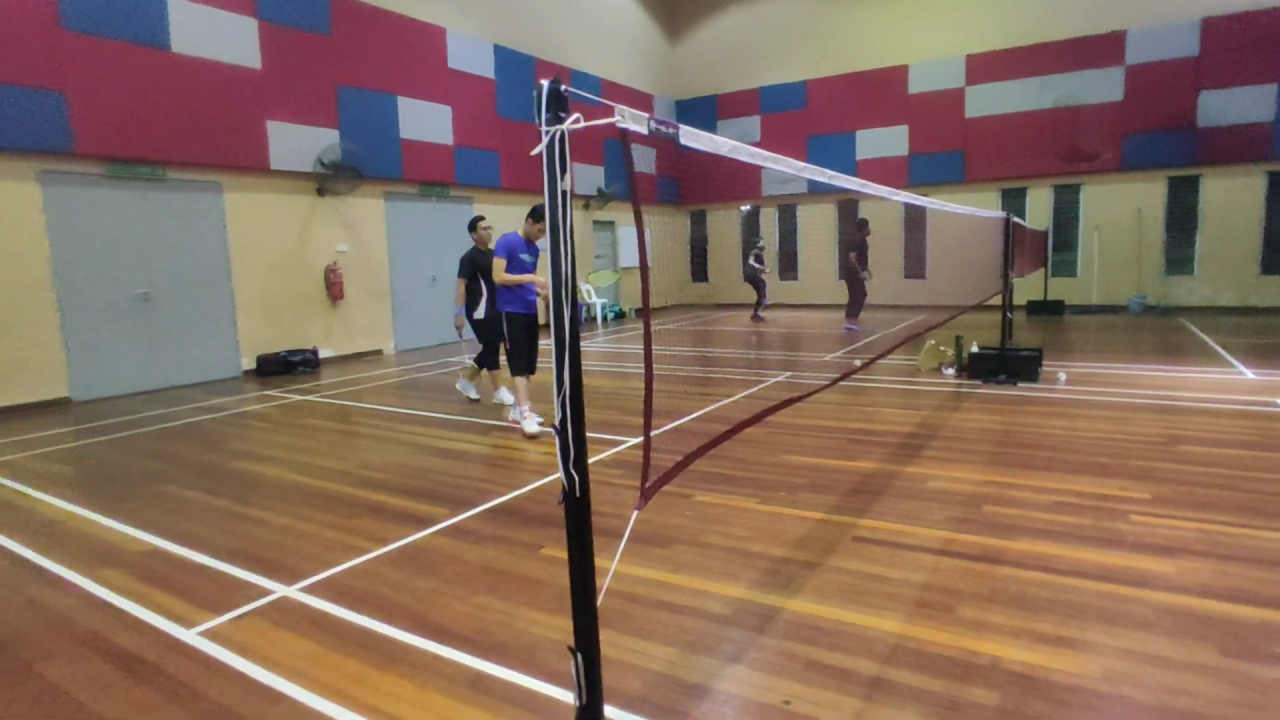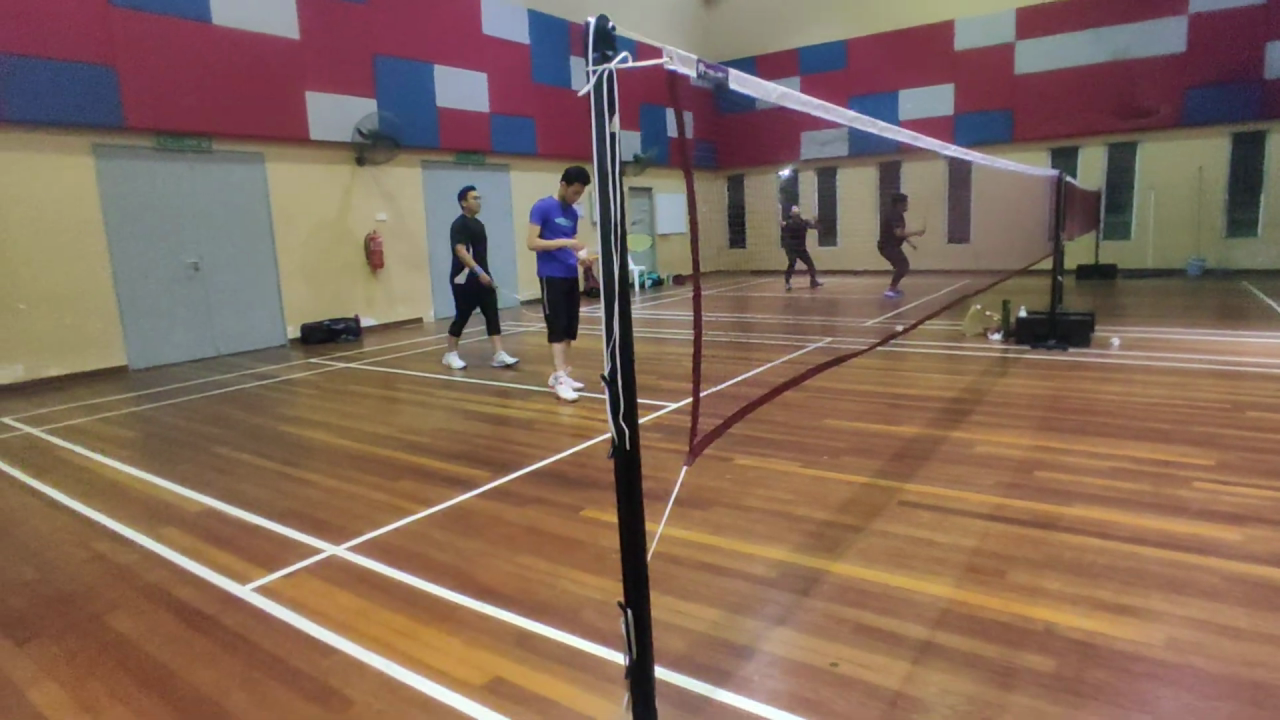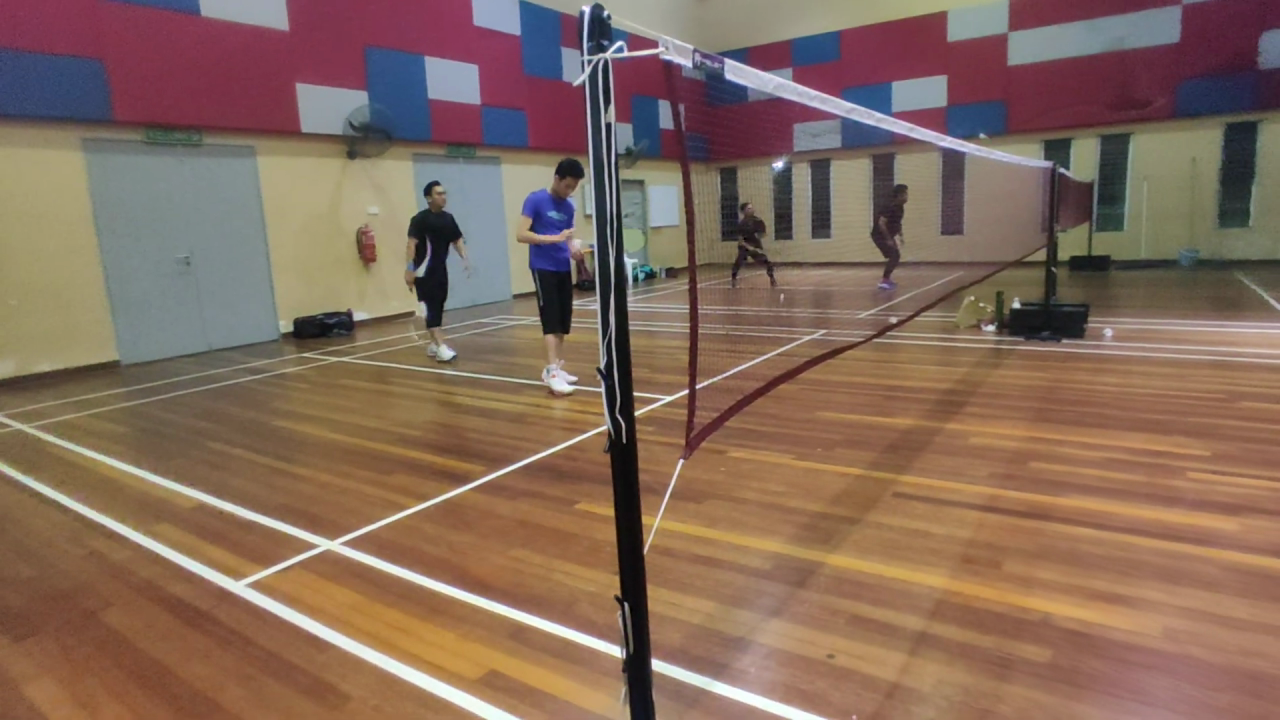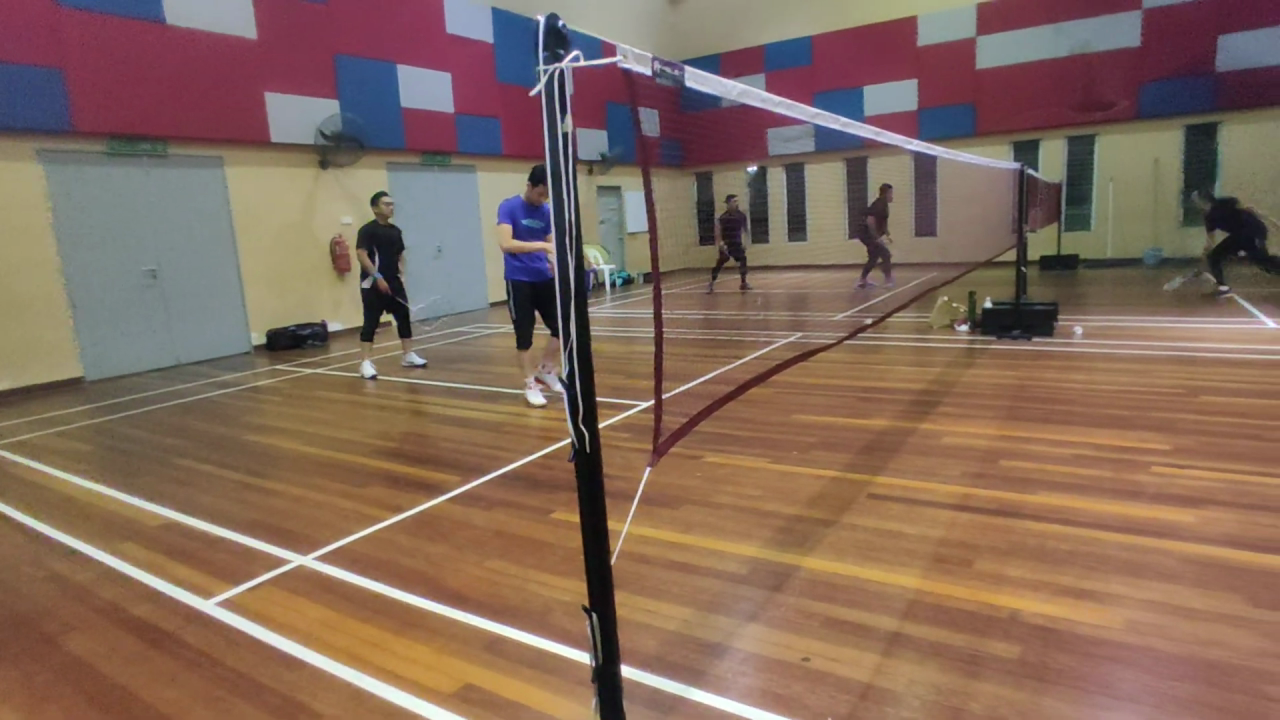
dt=0.7s
person 1, frame 1
left shoulder: (534, 249)
right shoulder: (506, 242)
right elbow: (498, 277)
left wrist: (540, 291)
right wrist: (532, 278)
left hip: (530, 311)
right hip: (511, 311)
left knee: (529, 364)
right knee: (518, 363)
left ankle: (520, 409)
right ankle: (523, 413)
person 1, frame 2
left shoulder: (573, 213)
right shoulder: (542, 207)
right elbow: (532, 243)
left wrist: (580, 256)
right wrist: (564, 242)
left hip: (571, 276)
right hip: (552, 276)
left knee: (569, 329)
right knee: (557, 328)
left ankle: (562, 373)
right ankle: (560, 379)
person 1, frame 3
left shoulder: (568, 206)
right shoulder: (535, 200)
right elbow: (521, 235)
left wrist: (574, 248)
right wrist: (555, 238)
left hip: (563, 269)
right hip: (543, 269)
left knee: (563, 322)
right knee: (551, 321)
left ankle: (555, 367)
right ankle: (552, 373)
person 1, frame 4
left shoulder: (545, 212)
right shoulder: (509, 207)
right elbow: (505, 244)
left wrist: (553, 260)
right wrist: (541, 246)
left hip: (543, 279)
right hip: (519, 281)
left knee: (562, 326)
right knee: (524, 336)
left ankle: (546, 370)
right ankle: (530, 385)
person 2, frame 1
left shoulder: (493, 254)
right shoulder: (469, 258)
right elbow: (461, 285)
right wrist: (459, 314)
left hip: (493, 310)
right hip: (479, 312)
left knee: (489, 349)
right knee: (492, 349)
left ankle: (467, 382)
right ankle: (499, 392)
person 2, frame 2
left shoulder: (479, 224)
right shoulder: (459, 225)
right elbow: (460, 252)
right wrist: (479, 272)
left hip: (483, 278)
right hip: (464, 280)
left knee: (492, 315)
right knee: (462, 317)
left ankle: (499, 355)
right ankle: (450, 353)
person 2, frame 3
left shoulder: (449, 218)
right shoulder: (420, 219)
left elbow: (457, 240)
right elbow: (411, 245)
left wrist: (465, 259)
right wrist: (410, 270)
left hip: (440, 270)
right hip: (424, 272)
left knee: (438, 307)
right knee: (432, 308)
left ankle: (434, 345)
right ankle: (441, 346)
person 2, frame 4
left shoulder: (395, 230)
right shoulder: (367, 230)
right elbow: (361, 255)
left wrist: (401, 274)
right wrist: (377, 277)
left hip: (394, 282)
right hip: (373, 285)
left knee: (404, 317)
right knee: (371, 322)
left ankle: (408, 355)
right ankle: (366, 363)
